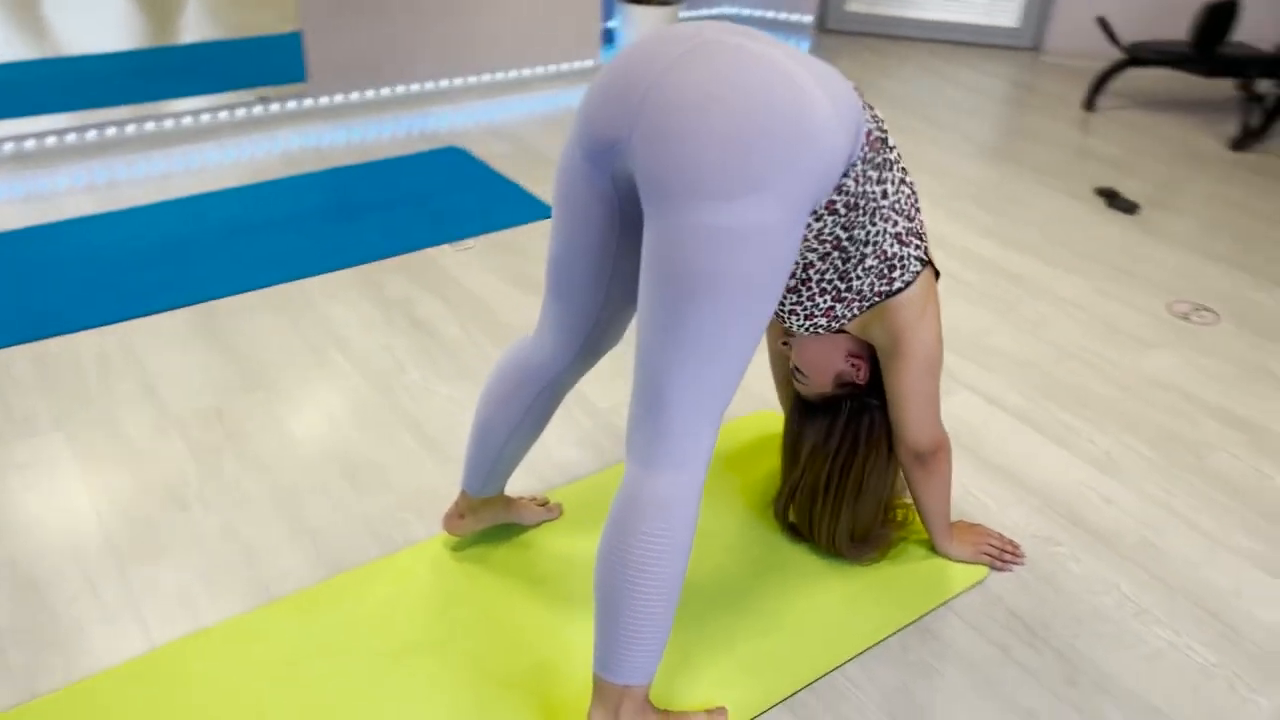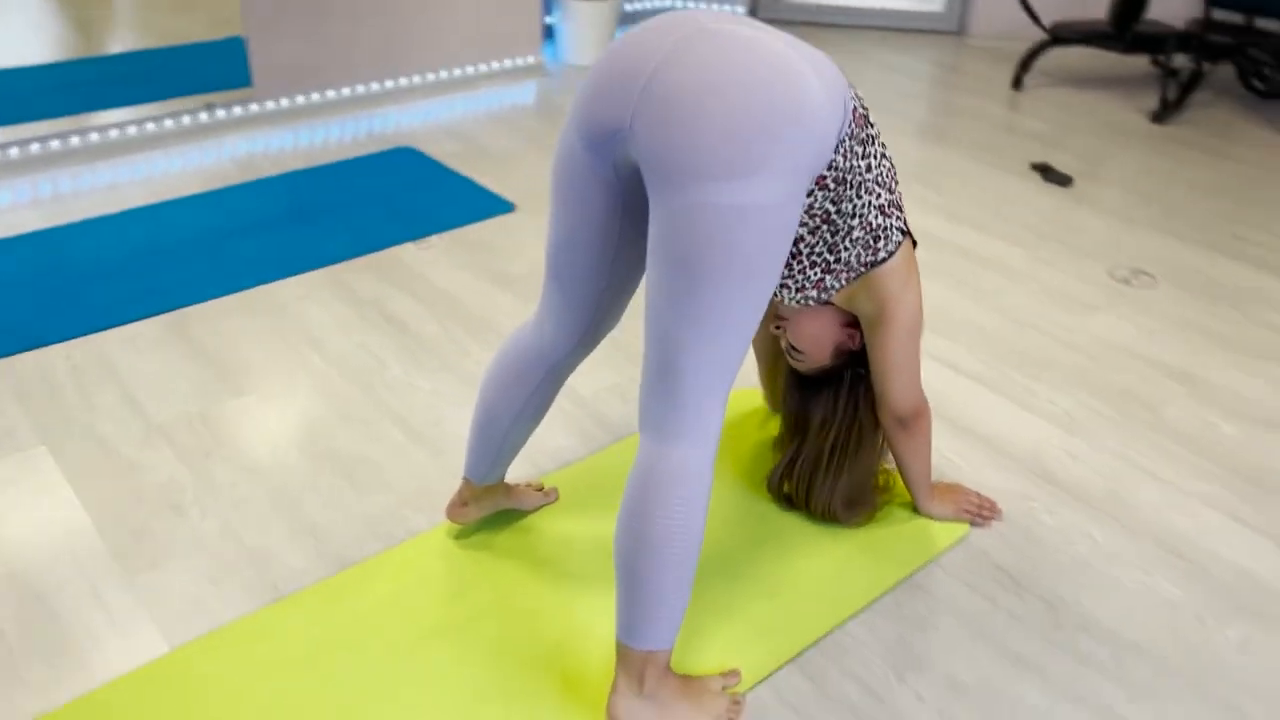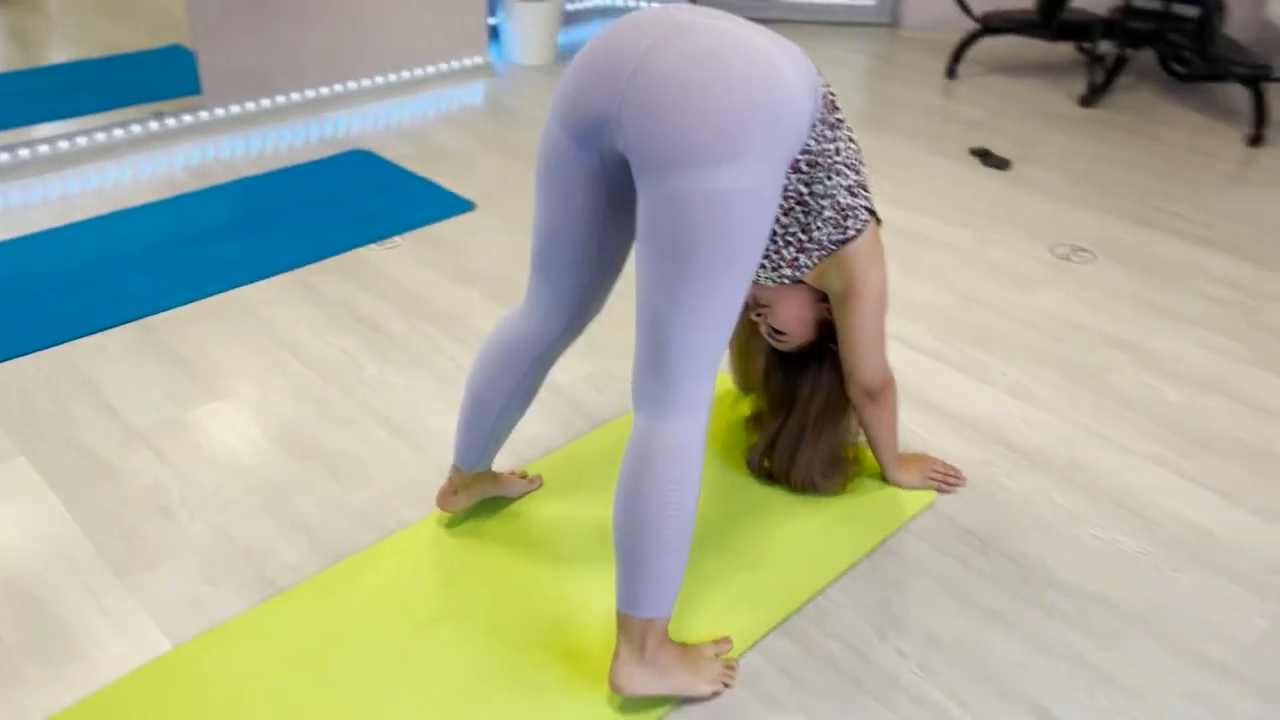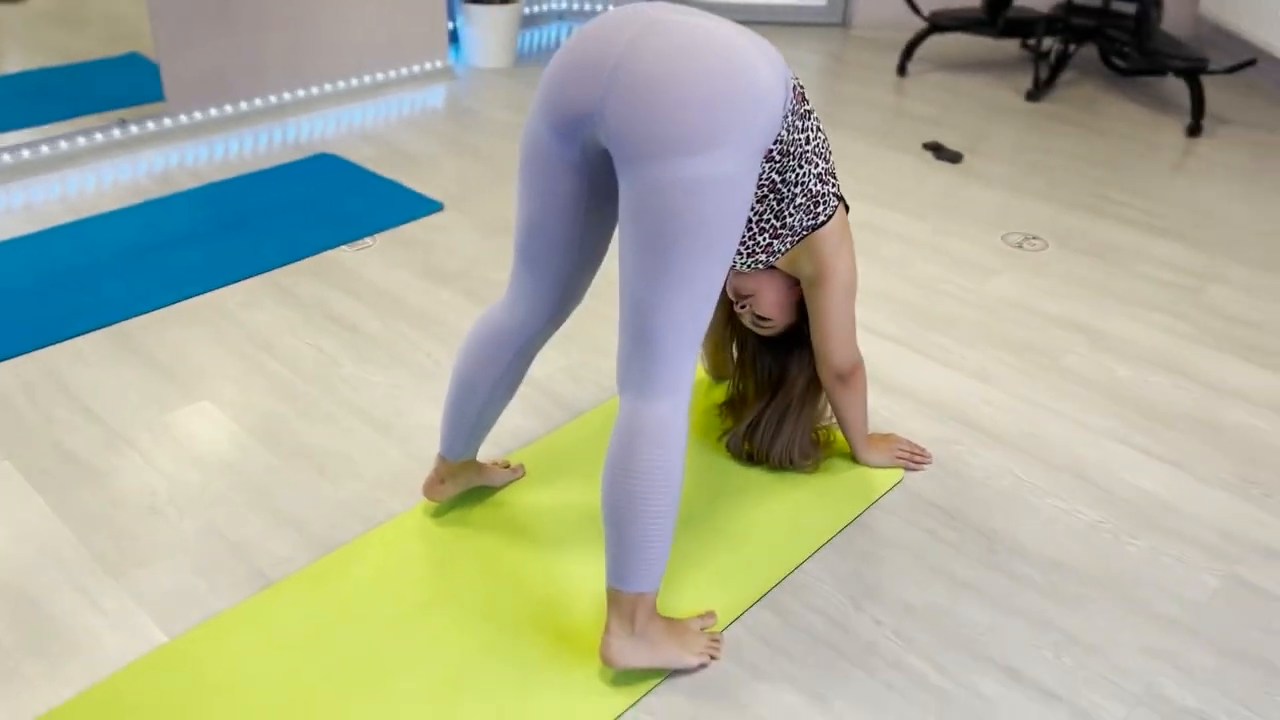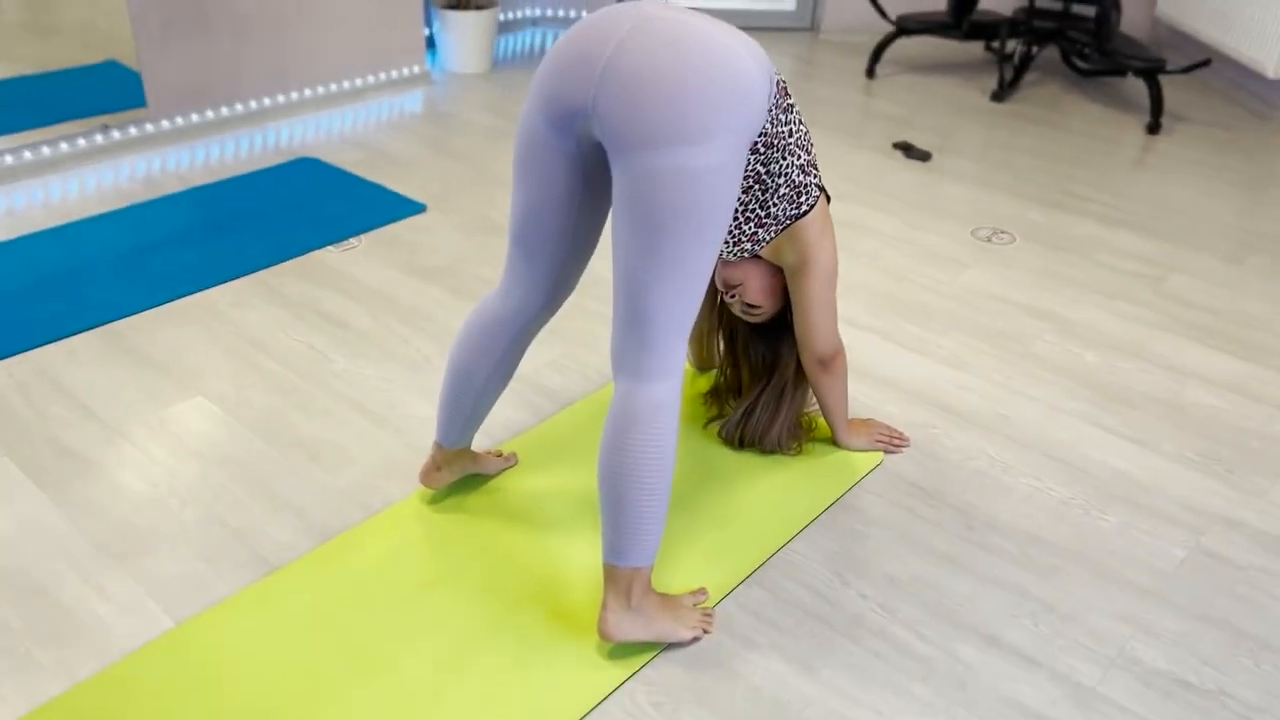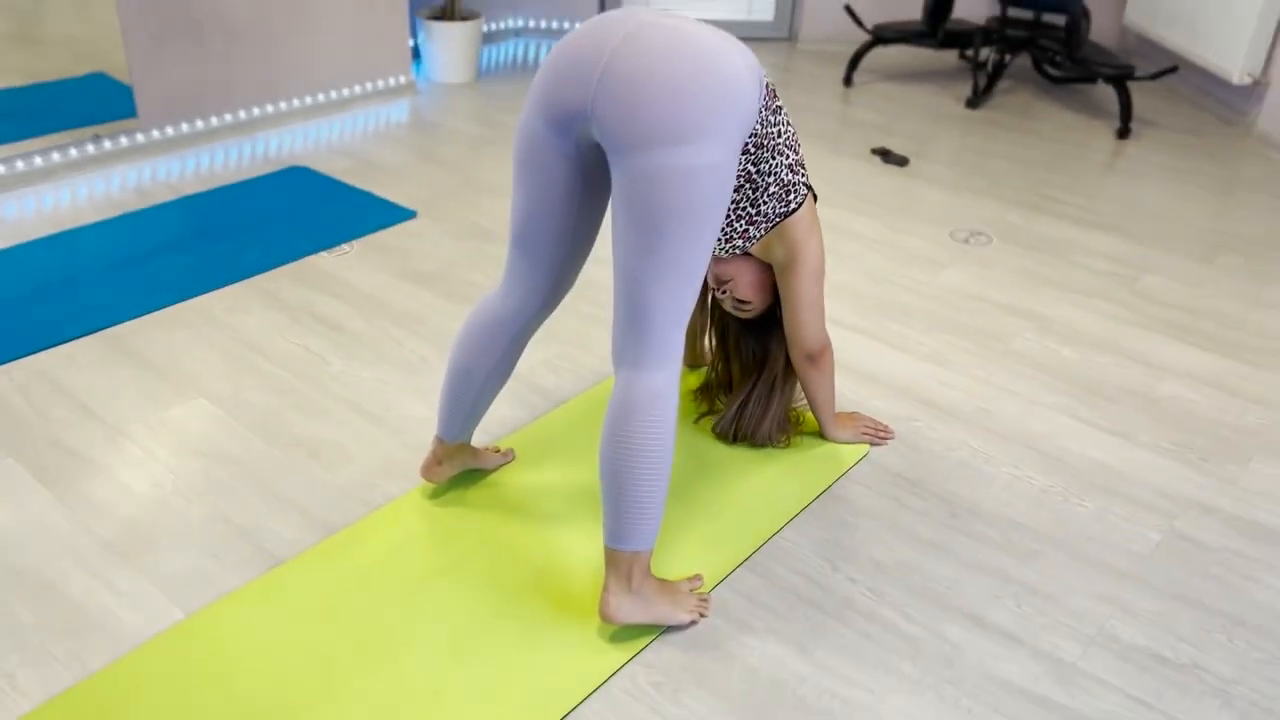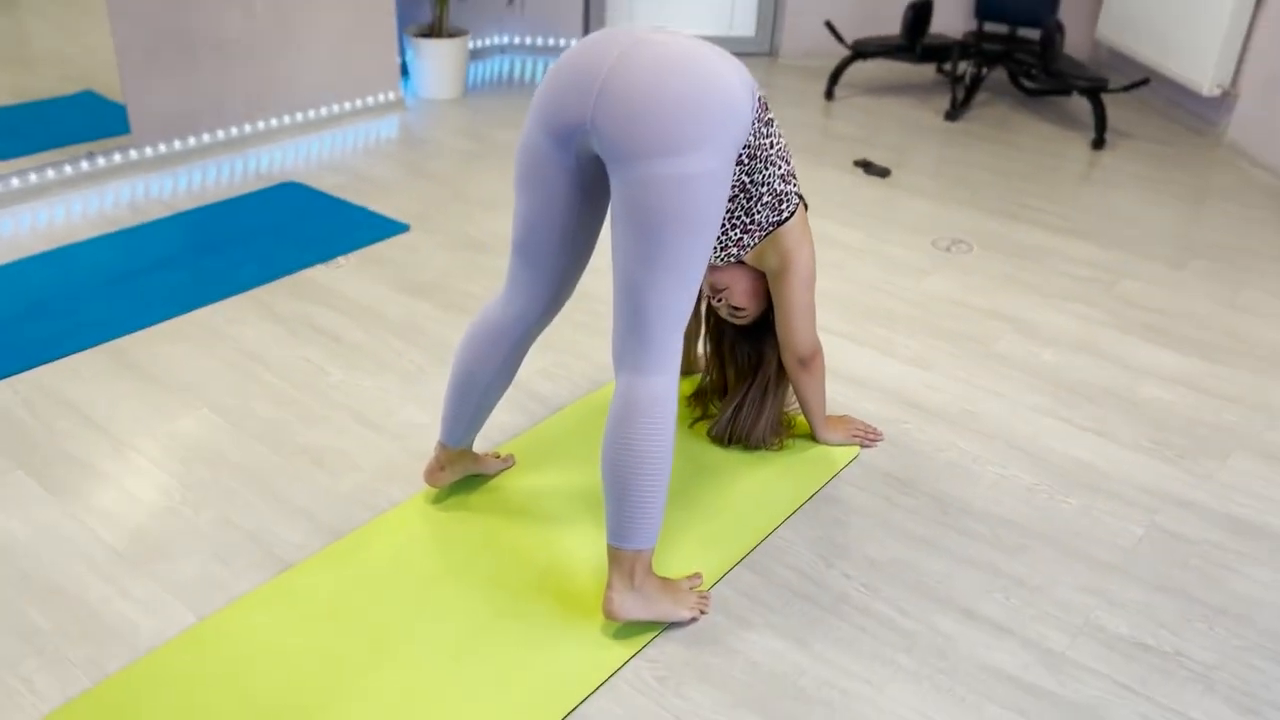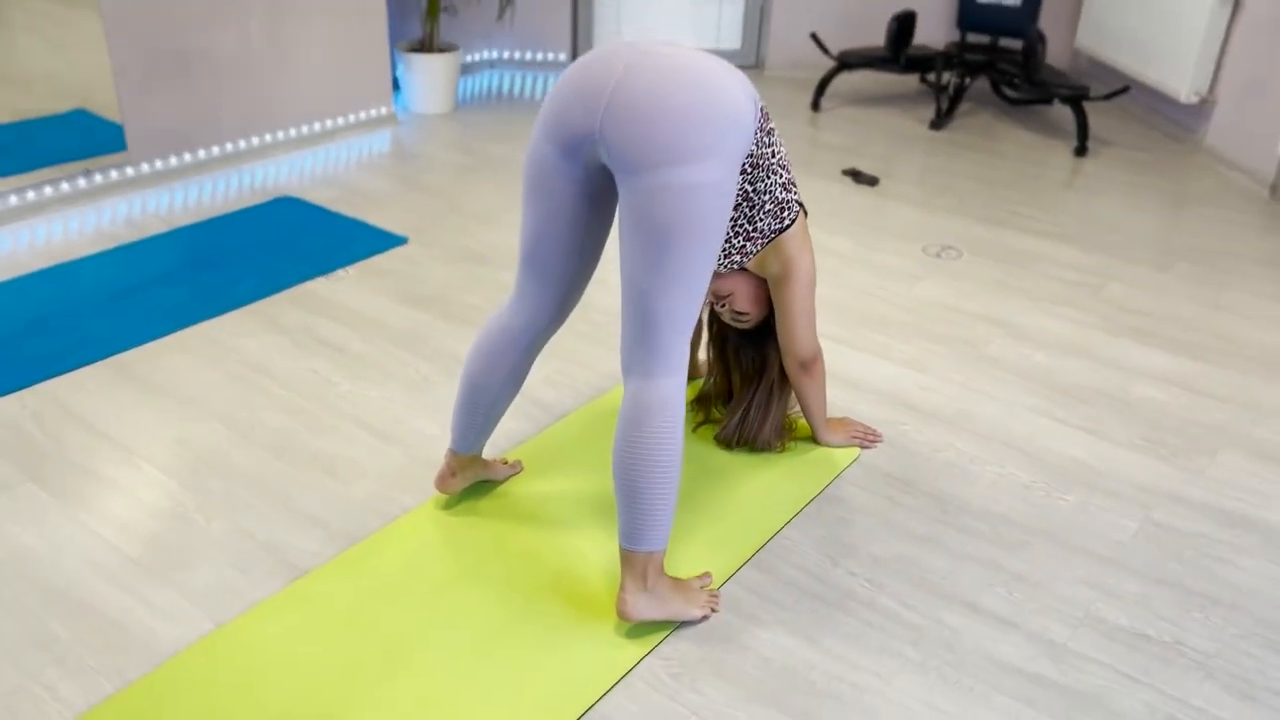
dt=0.2s
person 1, frame 1
right shoulder: (900, 304)
left elbow: (777, 326)
right elbow: (923, 445)
left wrist: (811, 454)
right wrist: (944, 534)
right hip: (742, 142)
left knee: (562, 343)
right knee: (671, 454)
left ankle: (475, 502)
person 1, frame 2
right shoulder: (880, 277)
left elbow: (763, 318)
right elbow: (905, 412)
left wrist: (783, 405)
right wrist: (925, 494)
right hip: (740, 121)
left knee: (561, 328)
right knee: (682, 426)
left ankle: (477, 490)
person 1, frame 3
right shoulder: (848, 258)
left elbow: (733, 301)
right elbow: (871, 384)
left wrist: (750, 381)
right wrist: (895, 466)
right hip: (723, 111)
left knee: (548, 315)
right knee: (674, 403)
left ankle: (466, 478)
right ankle: (642, 656)
person 1, frame 4
left shoulder: (750, 238)
right shoulder: (819, 242)
left elbow: (708, 306)
right elbow: (840, 366)
left wrist: (723, 368)
right wrist: (863, 444)
right hip: (695, 101)
left knee: (530, 306)
right knee: (656, 387)
left ankle: (451, 468)
right ankle: (632, 630)
person 1, frame 5
left shoulder: (730, 235)
right shoulder: (800, 233)
left elbow: (692, 301)
right elbow: (822, 353)
left wrist: (707, 358)
right wrist: (843, 429)
right hip: (688, 93)
left knee: (524, 295)
right knee: (648, 368)
left ankle: (447, 455)
right ankle: (628, 604)
person 1, frame 6
left shoulder: (720, 236)
right shoulder: (788, 230)
left elbow: (685, 296)
right elbow: (811, 349)
left wrist: (695, 357)
right wrist: (830, 421)
right hip: (684, 95)
left knee: (523, 294)
right knee: (647, 360)
left ankle: (447, 450)
right ankle: (628, 588)
person 1, frame 7
left shoulder: (710, 244)
right shoulder: (781, 239)
left elbow: (675, 309)
right elbow: (802, 353)
left wrist: (687, 364)
right wrist: (822, 424)
right hip: (681, 106)
left knee: (524, 301)
right knee: (646, 363)
left ankle: (450, 455)
right ankle: (631, 585)
person 1, frame 8
left shoulder: (713, 251)
right shoulder: (782, 246)
left elbow: (679, 315)
right elbow: (803, 356)
left wrist: (691, 371)
right wrist: (823, 427)
right hip: (687, 118)
left knee: (531, 309)
right knee: (654, 369)
right ankle: (643, 586)
